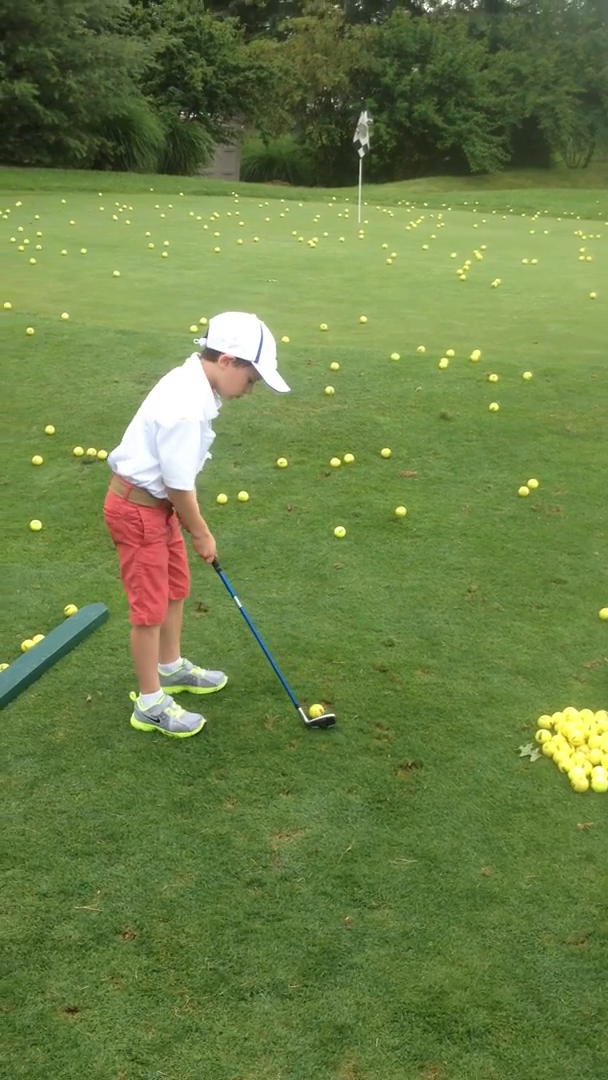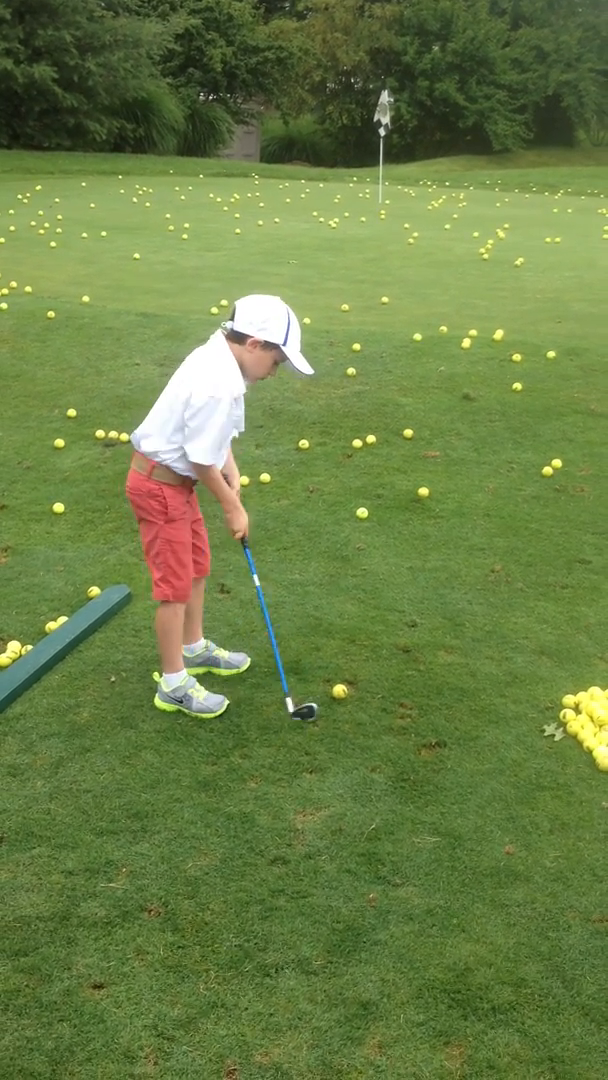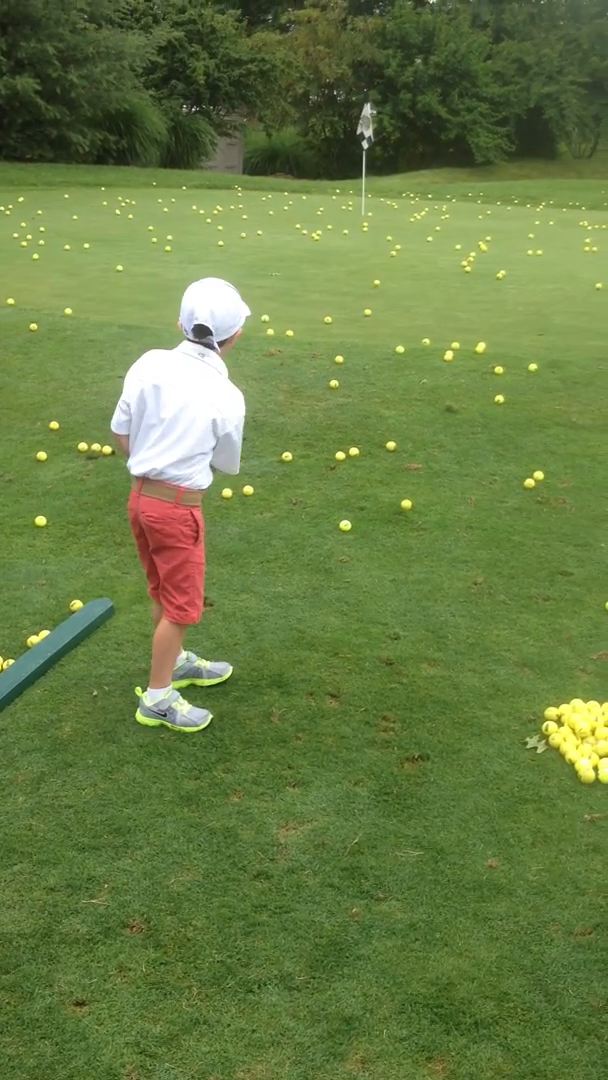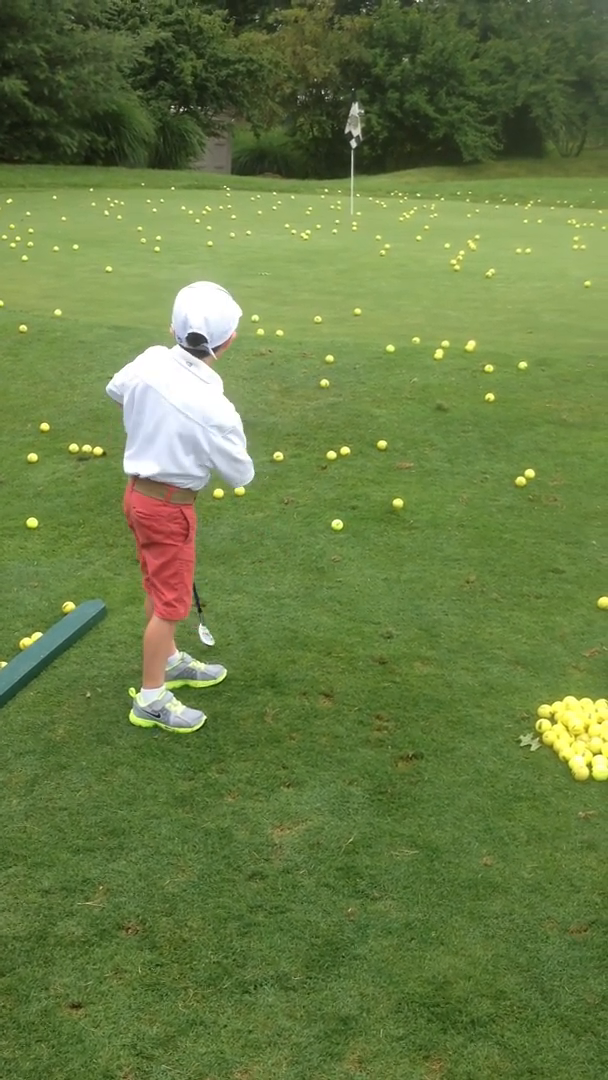
dt=1s
person 1, frame 1
left shoulder: (190, 380)
right shoulder: (185, 408)
right elbow: (178, 486)
left wrist: (192, 514)
right wrist: (201, 534)
left hip: (156, 500)
right hip: (136, 508)
left knee: (175, 589)
right knee: (150, 605)
left ankle: (171, 668)
right ankle: (150, 703)
person 1, frame 2
left shoulder: (229, 368)
right shoulder: (215, 383)
left elbow: (217, 436)
right elbow: (201, 460)
left wrist: (232, 472)
right wrist: (233, 508)
left hip: (176, 479)
right hip: (159, 484)
left knee: (197, 565)
right knee: (174, 583)
left ankle: (195, 648)
right ankle: (173, 683)
person 1, frame 3
left shoulder: (149, 365)
right shoulder: (226, 397)
left elbow: (121, 431)
right elbow: (225, 464)
left hip: (141, 495)
right hip: (177, 506)
left knee: (165, 593)
right knee: (181, 604)
left ankle: (176, 662)
right ankle: (157, 697)
person 1, frame 4
left shoulder: (149, 362)
right shoulder: (213, 409)
left elbow: (116, 390)
right elbow: (241, 475)
right wrist: (225, 447)
left hip: (138, 491)
right hip: (169, 506)
left knee: (161, 589)
right knee: (169, 600)
left ankle: (168, 661)
right ankle: (150, 698)
